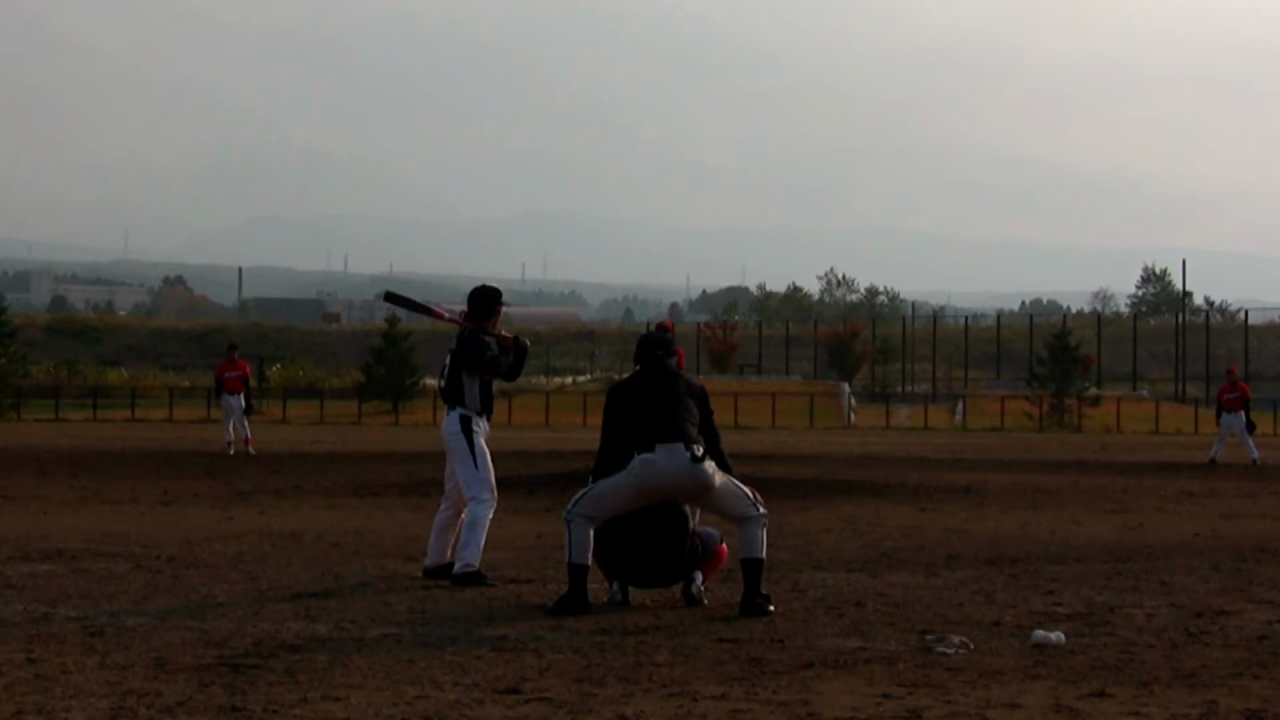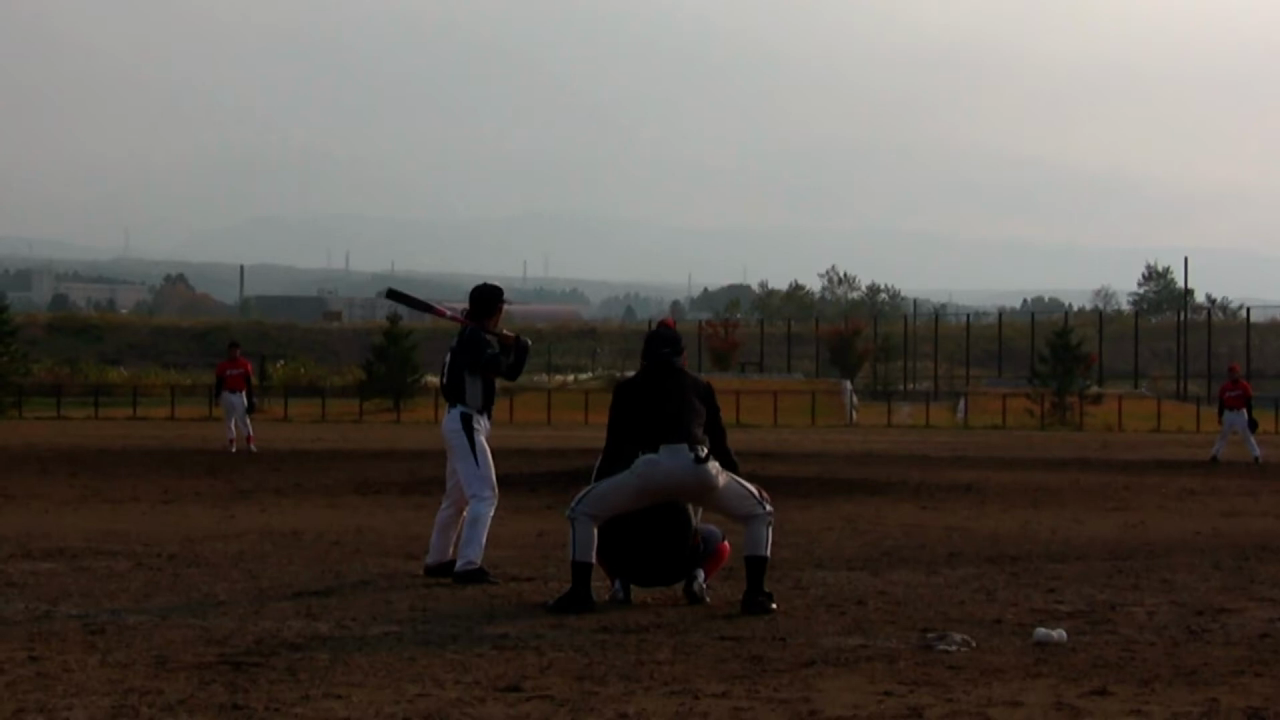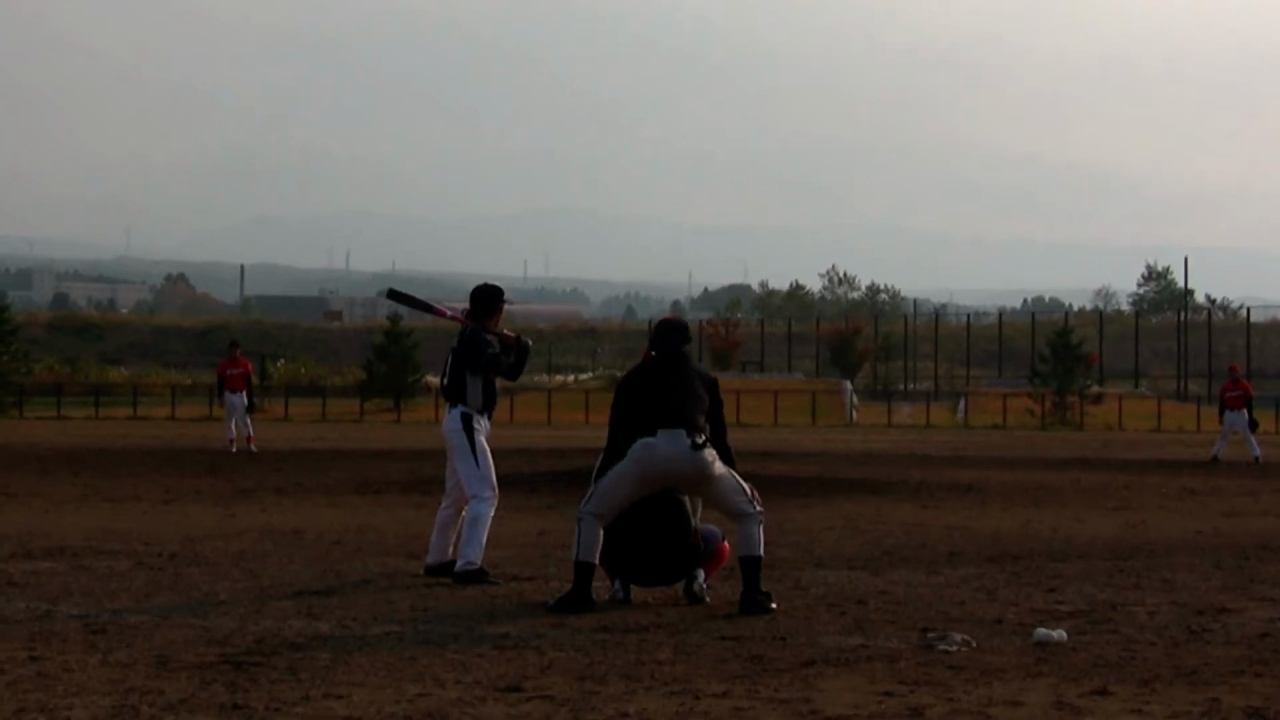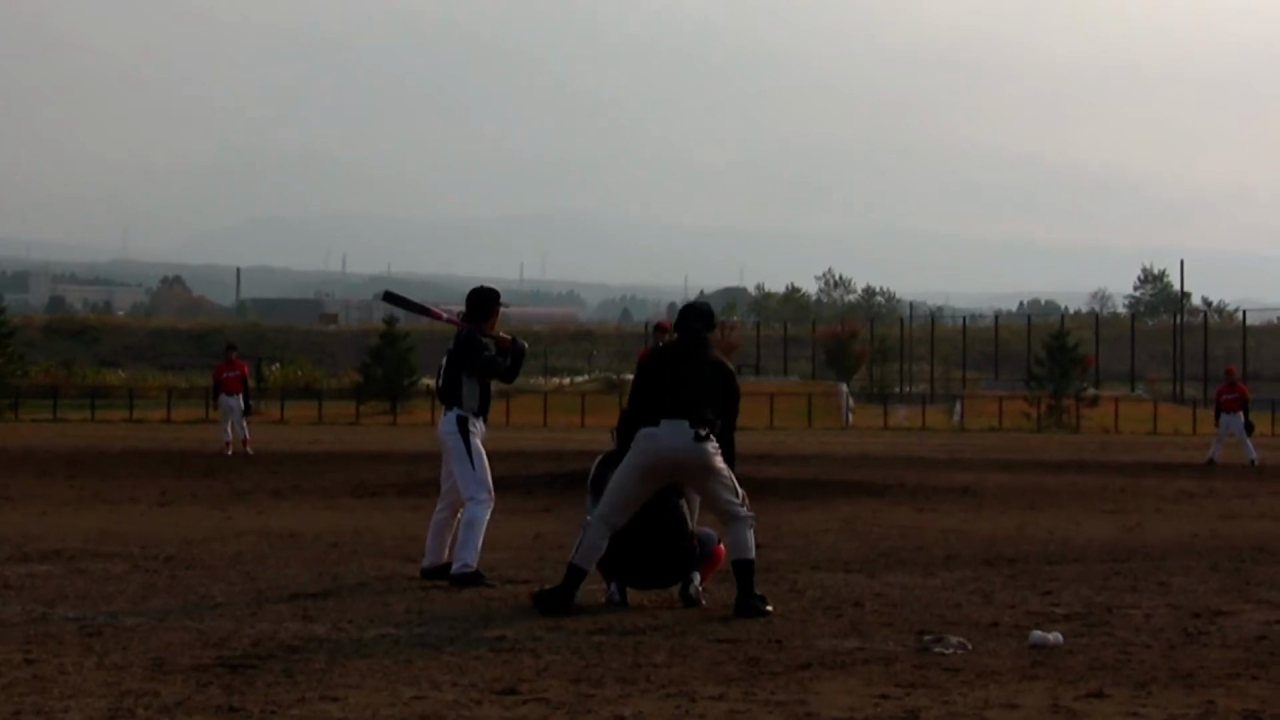
dt=0.5s
person 1, frame 1
left shoulder: (470, 339)
right shoulder: (473, 339)
left elbow: (510, 372)
right elbow: (499, 369)
left wrist: (515, 346)
right wrist: (508, 347)
left hip: (461, 423)
right hip: (465, 425)
left knee: (455, 498)
right knee: (483, 496)
left ankle: (436, 562)
right ankle: (465, 569)
person 1, frame 2
left shoulder: (471, 336)
right shoulder: (475, 337)
left elbow: (511, 372)
right elbow: (499, 368)
left wrist: (515, 345)
right wrist: (509, 346)
left hip: (462, 421)
right hip: (466, 422)
left knee: (457, 496)
right knee: (484, 494)
left ankle: (438, 560)
right ankle: (468, 566)
person 1, frame 3
left shoulder: (472, 337)
right shoulder: (475, 338)
left elbow: (511, 372)
right elbow: (503, 368)
left wrist: (515, 345)
right wrist: (513, 346)
left hip: (461, 421)
right hip: (466, 422)
left knee: (456, 496)
right knee: (484, 494)
left ankle: (438, 560)
right ankle: (467, 567)
person 1, frame 4
left shoulder: (468, 339)
right shoulder: (472, 340)
left elbow: (506, 375)
right elbow: (499, 371)
left wrist: (510, 347)
right wrist: (509, 348)
left hip: (458, 423)
right hip: (462, 425)
left knee: (452, 498)
right knee: (480, 497)
left ankle: (434, 563)
right ankle: (464, 569)
person 2, frame 1
left shoulder: (622, 391)
right shoulder: (693, 388)
left elbow: (609, 446)
right elbow: (712, 441)
left wrist: (595, 483)
right wrist: (729, 479)
left hip: (645, 468)
right hip: (694, 467)
left knee: (579, 514)
right knee: (753, 513)
left ankle: (577, 595)
right ankle: (752, 597)
person 2, frame 2
left shoulder: (628, 388)
right shoulder: (700, 386)
left elbow: (615, 445)
right elbow: (719, 441)
left wrist: (600, 483)
right wrist: (736, 479)
left hip: (649, 469)
right hip: (698, 468)
left knee: (582, 511)
right knee: (760, 511)
left ankle: (580, 594)
right ankle: (755, 595)
person 2, frame 3
left shoulder: (634, 378)
right shoulder: (703, 378)
left elbow: (617, 436)
right elbow: (719, 435)
left wrist: (601, 478)
right wrist: (732, 473)
left hip: (646, 453)
right hip: (695, 454)
left knee: (591, 513)
right knee: (748, 511)
left ankle: (580, 593)
right ankle: (752, 594)
person 2, frame 4
left shoulder: (654, 361)
right shoulder: (722, 368)
left elbow: (633, 414)
right elbow: (727, 428)
left wrist: (626, 450)
right wrist: (727, 472)
left hip: (651, 442)
right hip: (699, 445)
left knee: (604, 519)
right knee: (739, 516)
left ankle: (564, 594)
right ankle: (747, 597)
